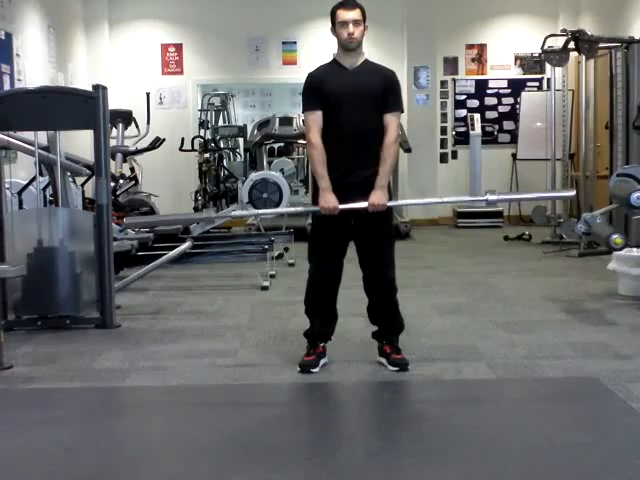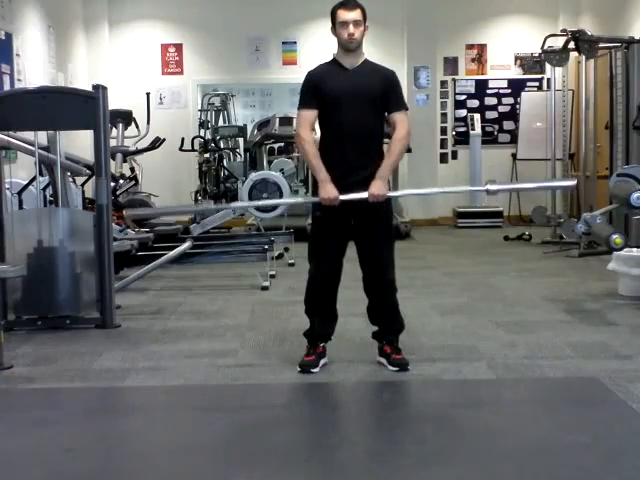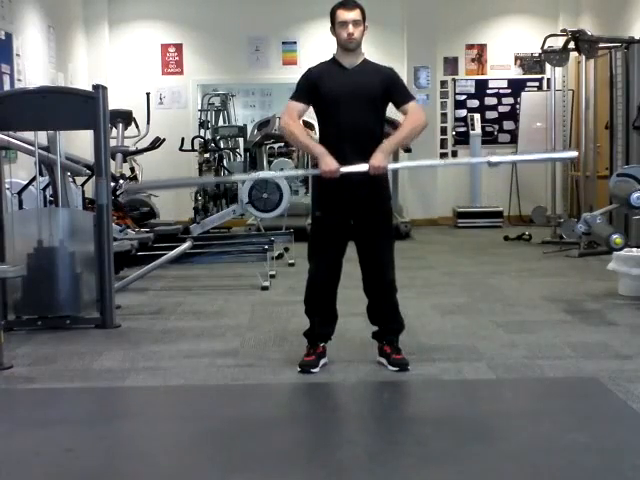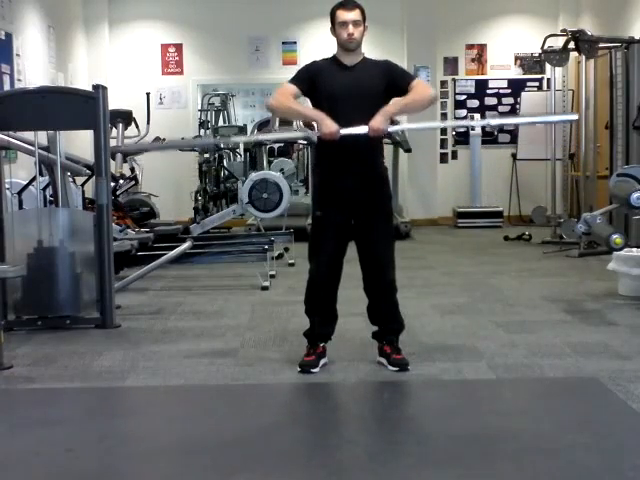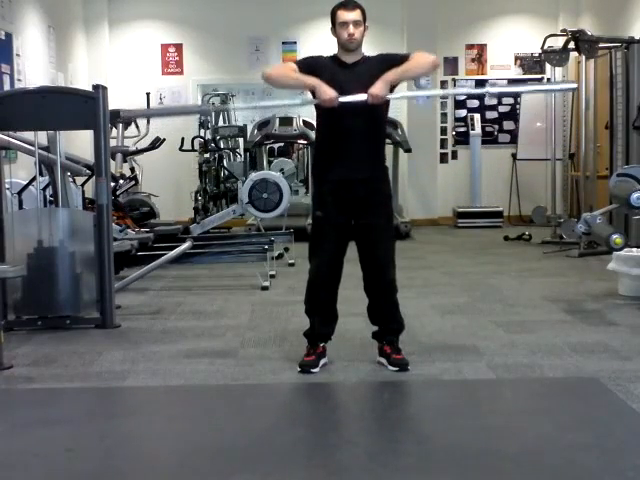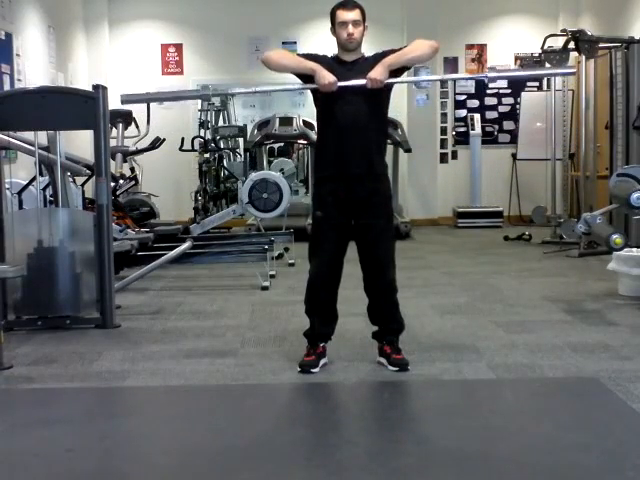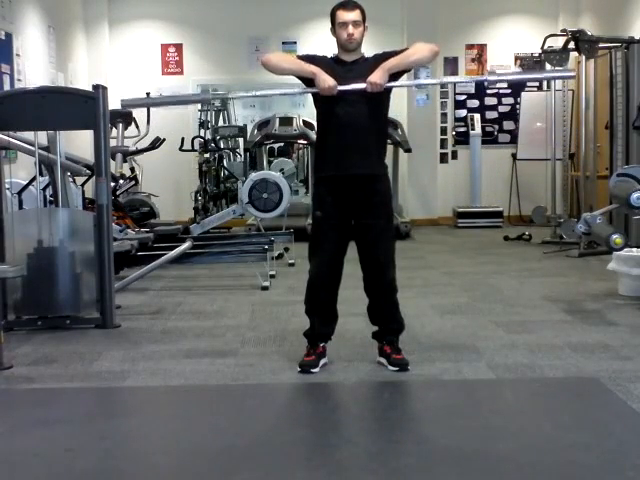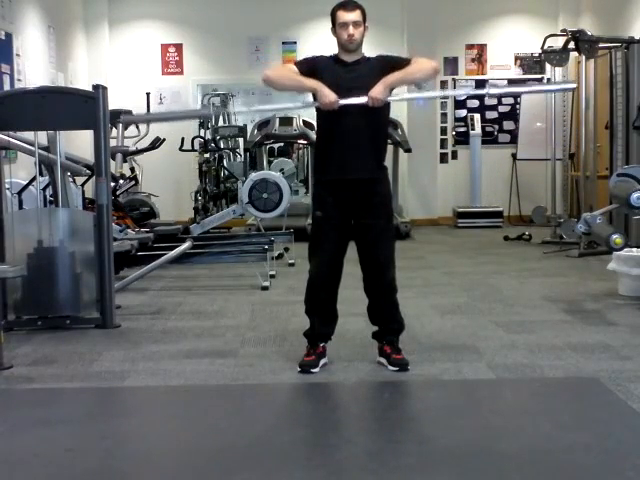
dt=0.3s
person 1, frame 1
left shoulder: (385, 77)
right shoulder: (318, 78)
left elbow: (392, 135)
right elbow: (313, 137)
left wrist: (381, 187)
right wrist: (325, 190)
left hip: (374, 190)
right hip: (331, 191)
left knee: (381, 272)
right knee: (323, 273)
left ankle: (388, 342)
right ankle: (317, 343)
person 1, frame 2
left shoulder: (384, 77)
right shoulder: (318, 77)
left elbow: (401, 129)
right elbow: (304, 132)
left wrist: (382, 177)
right wrist: (323, 181)
left hip: (374, 190)
right hip: (330, 191)
left knee: (381, 271)
right knee: (323, 271)
left ankle: (389, 342)
right ankle: (317, 343)
person 1, frame 3
left shoulder: (383, 75)
right shoulder: (316, 76)
left elbow: (418, 117)
right elbow: (288, 121)
left wrist: (385, 149)
right wrist: (320, 153)
left hip: (373, 187)
right hip: (329, 188)
left knee: (380, 270)
right knee: (322, 271)
left ankle: (388, 342)
right ankle: (317, 343)
person 1, frame 4
left shoulder: (383, 70)
right shoulder: (317, 71)
left elbow: (428, 93)
right elbow: (275, 103)
left wrist: (389, 111)
right wrist: (315, 117)
left hip: (373, 186)
right hip: (329, 188)
left knee: (381, 269)
right knee: (323, 270)
left ankle: (388, 342)
right ankle: (317, 342)
person 1, frame 5
left shoulder: (382, 63)
right shoulder: (318, 65)
left elbow: (430, 61)
right elbow: (271, 73)
left wrist: (388, 79)
right wrist: (314, 83)
left hip: (373, 183)
right hip: (330, 185)
left knee: (381, 268)
right knee: (323, 269)
left ankle: (388, 342)
right ankle: (317, 343)
person 1, frame 6
left shoulder: (382, 61)
right shoulder: (318, 63)
left elbow: (430, 46)
right elbow: (269, 57)
left wrist: (387, 64)
right wrist: (315, 70)
left hip: (373, 183)
right hip: (330, 184)
left knee: (381, 269)
right knee: (323, 269)
left ankle: (389, 342)
right ankle: (317, 343)
person 1, frame 7
left shoulder: (382, 62)
right shoulder: (319, 64)
left elbow: (429, 49)
right elbow: (269, 59)
left wrist: (386, 68)
right wrist: (314, 72)
left hip: (373, 182)
right hip: (330, 183)
left knee: (381, 269)
right knee: (323, 269)
left ankle: (389, 342)
right ankle: (317, 342)
person 1, frame 8
left shoulder: (382, 64)
right shoulder: (319, 65)
left elbow: (431, 66)
right elbow: (271, 75)
left wrist: (388, 82)
right wrist: (315, 86)
left hip: (372, 183)
right hip: (329, 184)
left knee: (381, 268)
right knee: (323, 269)
left ankle: (389, 342)
right ankle: (317, 342)
